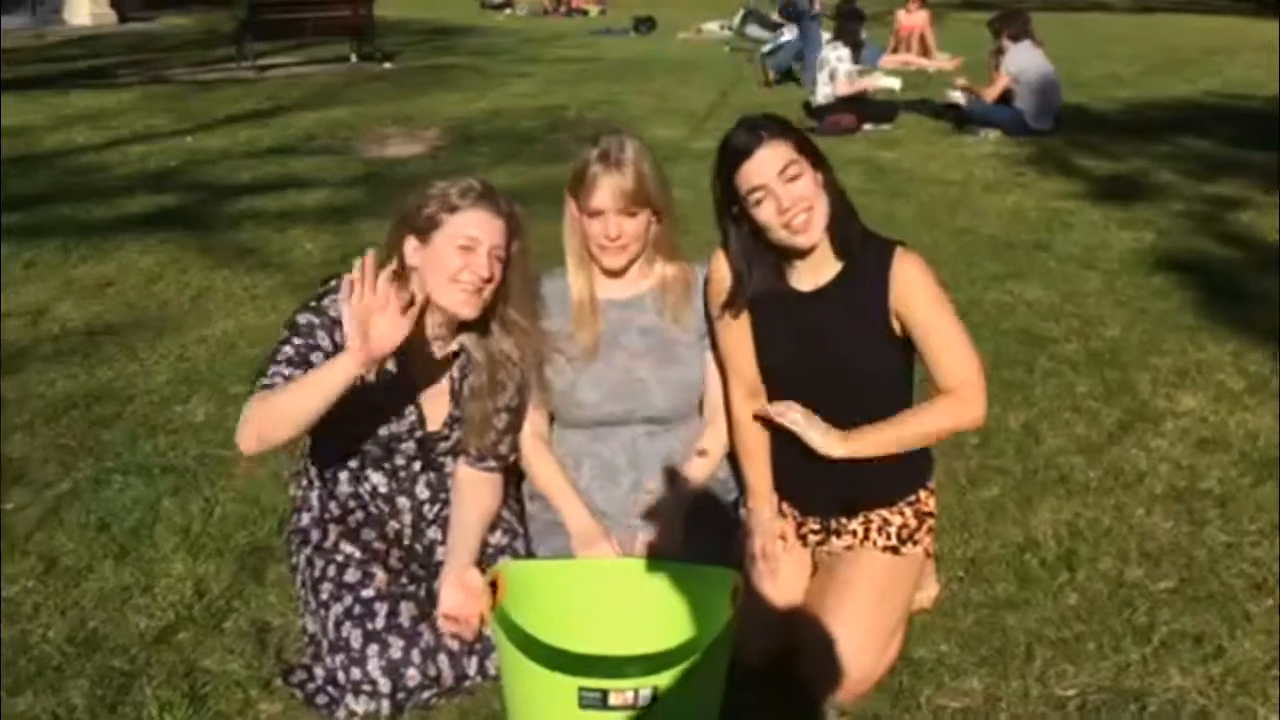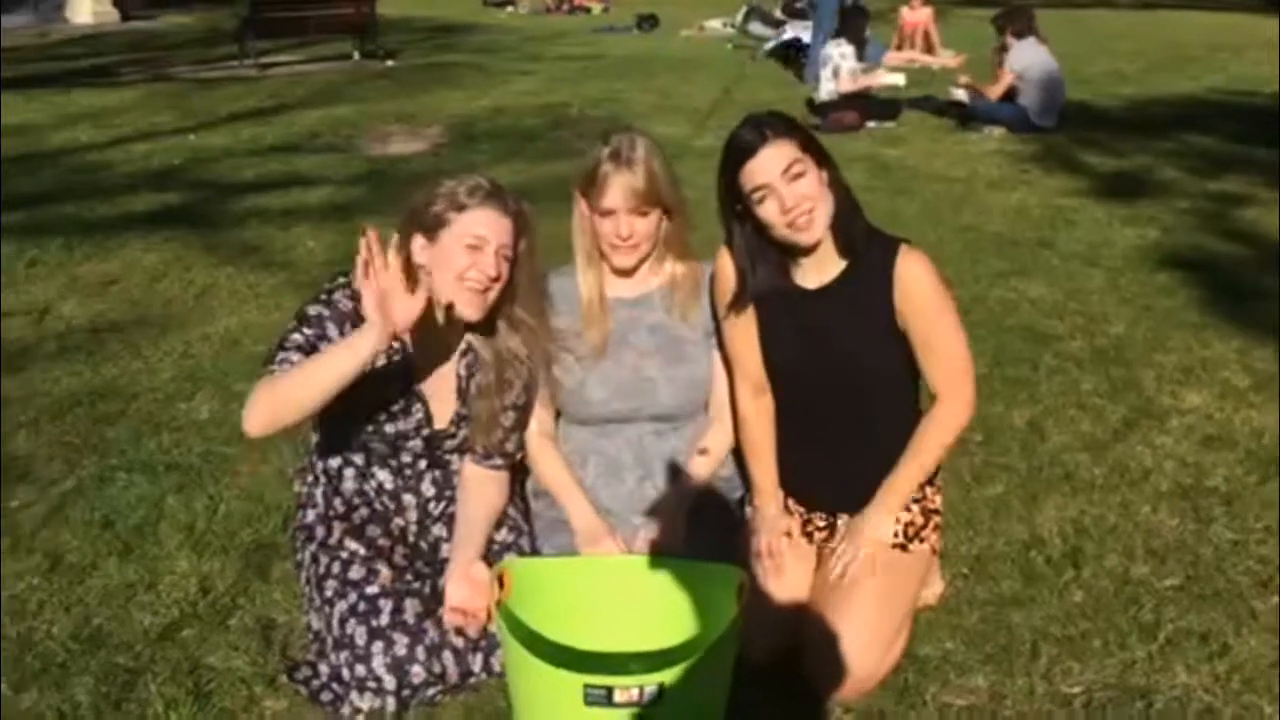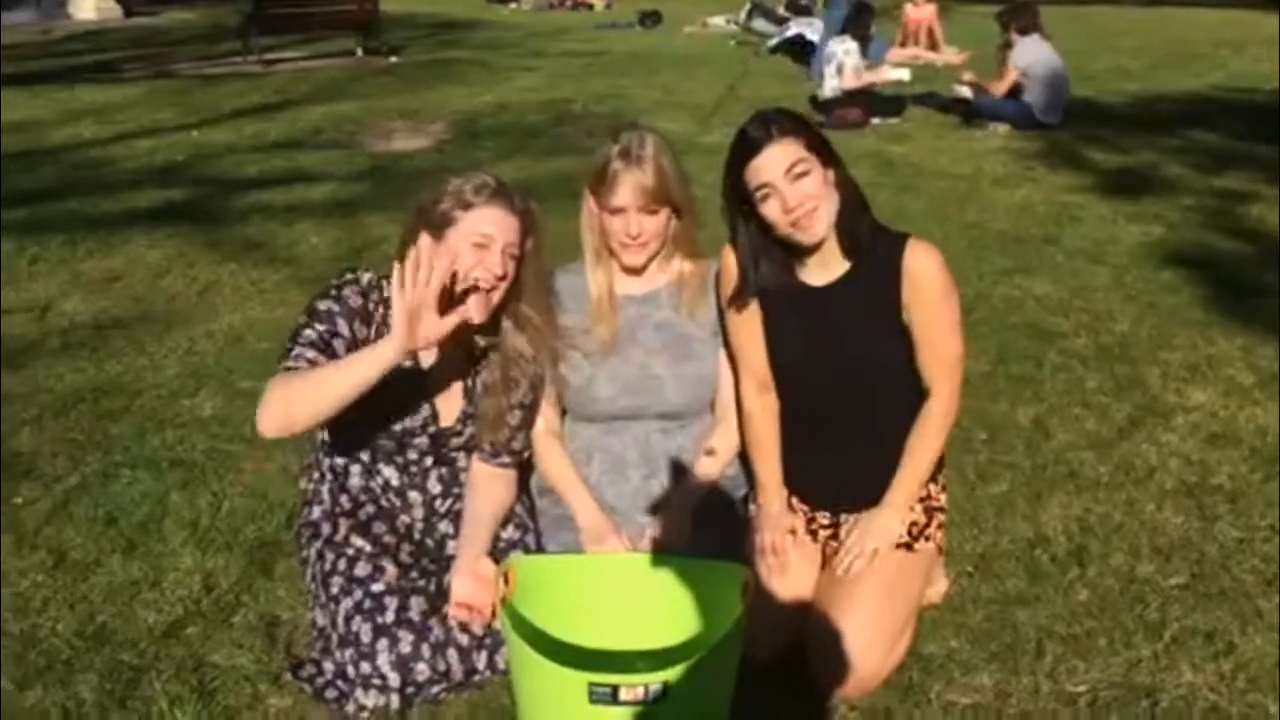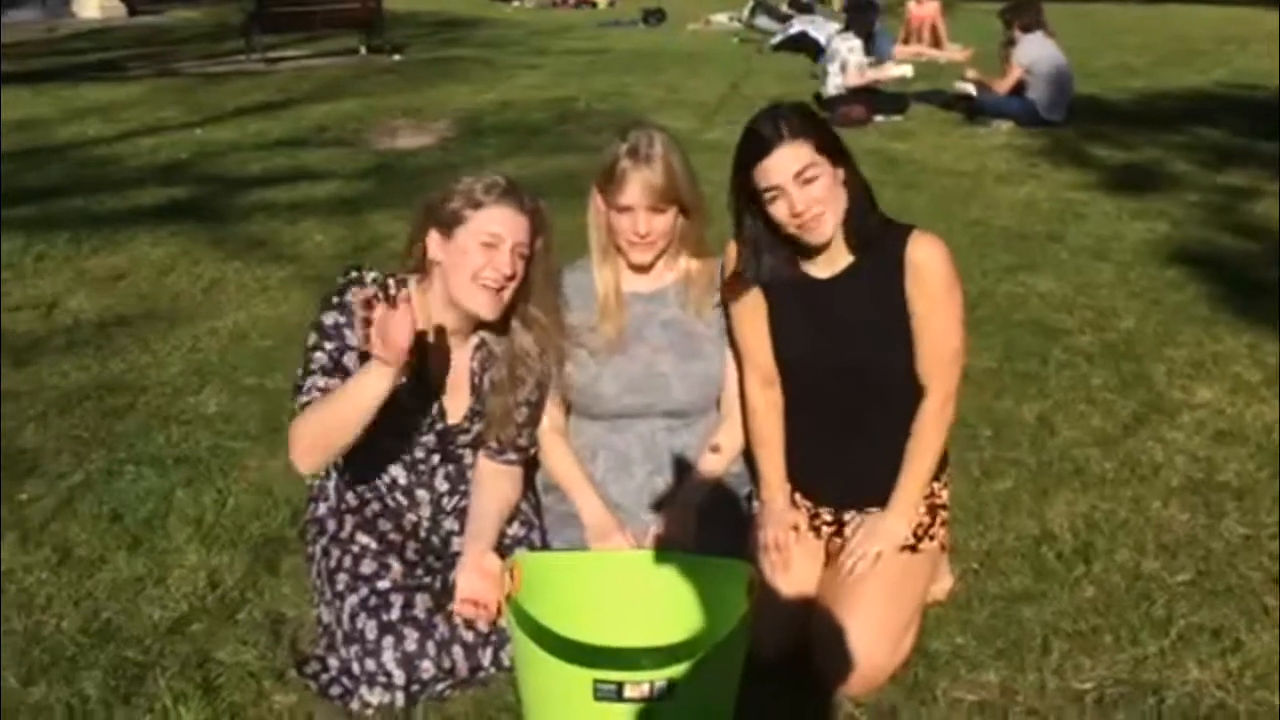
dt=0.1s
person 1, frame 1
left shoulder: (897, 272)
right shoulder: (732, 273)
left elbow: (967, 402)
right elbow: (746, 395)
left wrist: (844, 441)
right wrist: (761, 507)
left hip: (883, 500)
right hip: (788, 499)
left knee: (835, 677)
right knee: (750, 650)
left ankle: (906, 575)
right ankle: (844, 582)
person 1, frame 2
left shoulder: (902, 269)
right shoulder: (738, 270)
left elbow: (955, 400)
right elbow: (752, 394)
left wrist: (880, 512)
right wrist: (766, 505)
left hip: (889, 497)
right hip: (794, 496)
left knee: (840, 674)
right knee: (754, 645)
left ankle: (908, 571)
right ankle: (836, 576)
person 1, frame 3
left shoulder: (912, 264)
right shoulder: (744, 266)
left elbow: (942, 396)
right elbow: (757, 390)
left wrist: (890, 514)
right wrist: (770, 501)
left hip: (890, 495)
right hip: (798, 494)
left knee: (843, 672)
right knee: (757, 645)
left ankle: (911, 571)
right ankle: (844, 574)
person 1, frame 4
left shoulder: (916, 256)
right shoulder: (749, 260)
left elbow: (939, 394)
right elbow: (761, 384)
left wrist: (897, 516)
right wrist: (773, 497)
left hip: (893, 492)
right hip: (802, 490)
left knee: (849, 669)
right knee: (763, 642)
left ankle: (915, 567)
right ankle: (845, 570)
person 2, frame 1
left shoulder: (504, 346)
right shoulder: (342, 314)
left elbow: (483, 468)
right elbow: (251, 436)
left wrist: (460, 567)
right wrist: (357, 359)
left hip: (459, 517)
right hip: (350, 521)
left ankle: (434, 592)
person 2, frame 2
left shoulder: (511, 344)
right shoulder: (347, 309)
left elbow: (489, 465)
right elbow: (258, 420)
left wrist: (466, 561)
right wrist: (373, 338)
left hip: (463, 514)
right hip: (355, 517)
right knee: (386, 676)
left ankle: (431, 594)
person 2, frame 3
left shoulder: (516, 342)
right shoulder: (361, 307)
left elbow: (495, 462)
right elbow: (273, 420)
right wrist: (398, 346)
left hip: (467, 511)
right hip: (361, 514)
right knee: (391, 671)
left ankle: (439, 586)
person 2, frame 4
left shoulder: (523, 341)
right shoulder: (363, 309)
left elbow: (502, 460)
right elbow: (307, 456)
left wrist: (478, 553)
right wrist: (385, 368)
left hip: (474, 509)
right hip: (368, 511)
right knee: (395, 671)
left ankle: (445, 585)
person 3, frame 1
left shoulder: (698, 291)
right shoulder: (546, 303)
left elbow: (721, 418)
right elbow: (529, 434)
left wrist: (673, 507)
right wrist: (581, 524)
left hip: (688, 510)
right hip: (575, 517)
person 3, frame 2
left shoulder: (706, 290)
right shoulder: (554, 300)
left elbow: (725, 417)
right elbow: (535, 432)
left wrist: (676, 505)
right wrist: (585, 521)
left hip: (692, 507)
right hip: (579, 513)
person 3, frame 3
left shoulder: (712, 290)
right shoulder: (562, 296)
left elbow: (732, 417)
right elbow: (542, 430)
left wrist: (682, 509)
right wrist: (593, 521)
left hip: (695, 510)
right hip: (584, 518)
person 3, frame 4
left shoulder: (720, 287)
right shoulder: (573, 291)
left elbow: (735, 415)
right elbow: (546, 424)
left wrist: (683, 511)
right wrist: (595, 516)
right hip: (592, 514)
